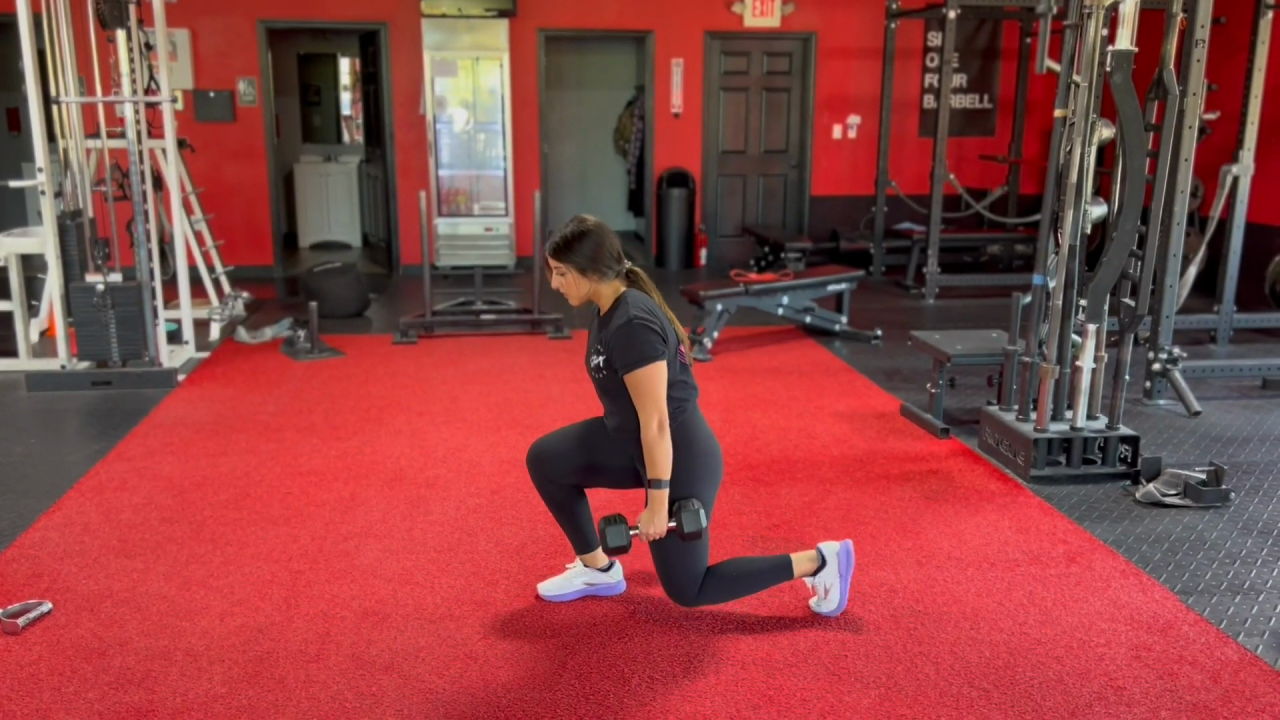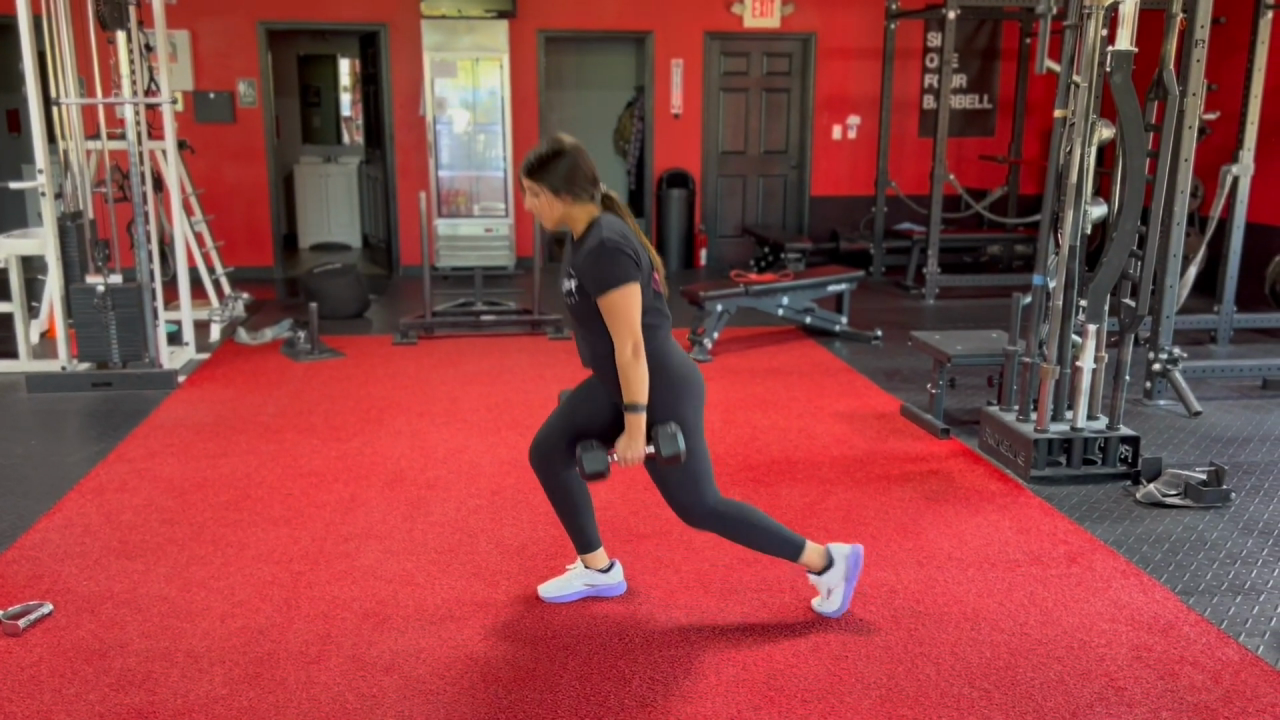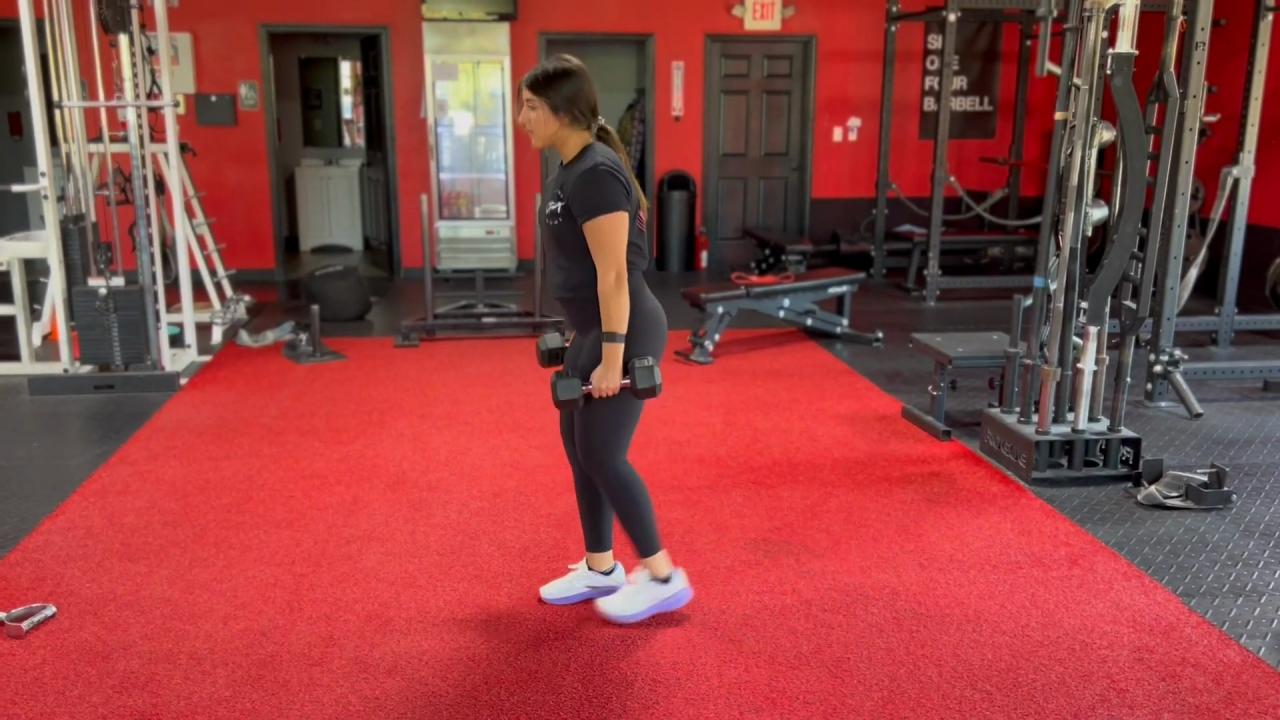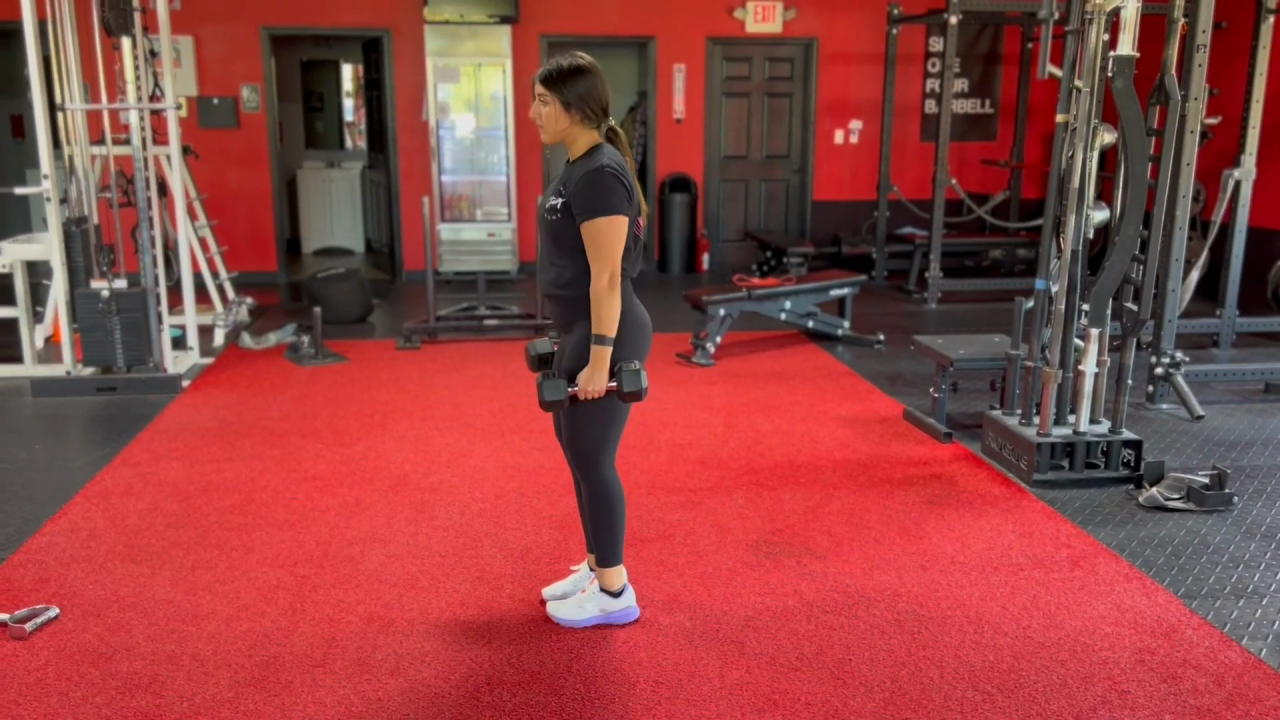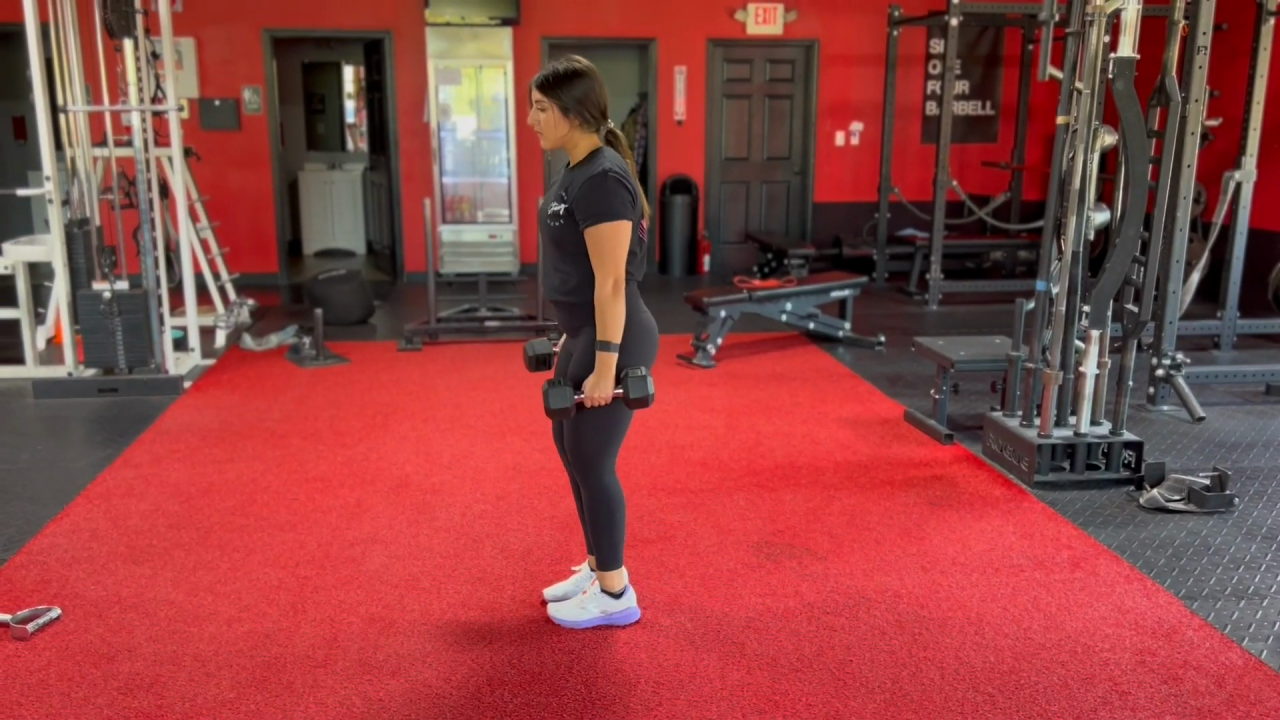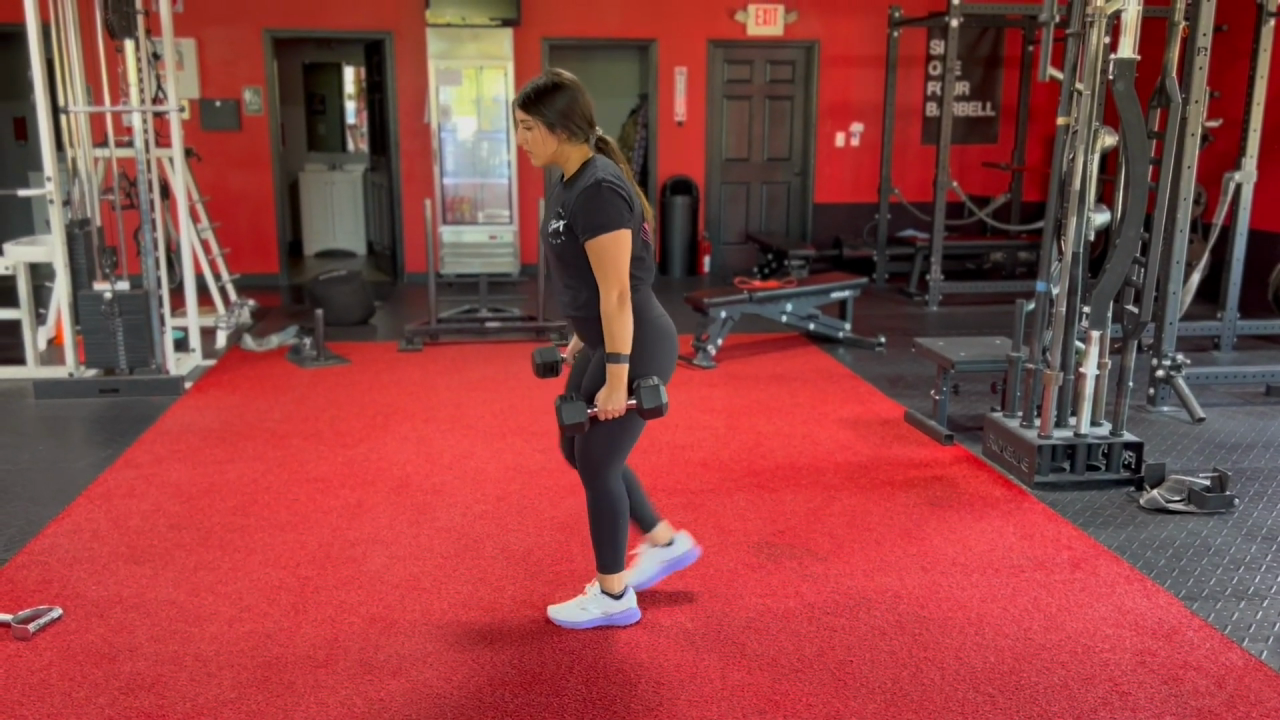
dt=0.3s
person 1, frame 1
left shoulder: (632, 325)
right shoulder: (612, 310)
left elbow: (657, 422)
left wrist: (657, 503)
right wrist: (610, 457)
left hip: (680, 456)
left knee: (686, 588)
right knee: (545, 460)
left ankle: (823, 562)
right ankle: (598, 569)
person 1, frame 2
left shoulder: (604, 248)
right shoulder: (586, 237)
left elbow: (631, 345)
left wrist: (634, 427)
right wrist: (618, 407)
left hip: (660, 386)
right hip: (622, 381)
left knee: (697, 505)
right knee: (547, 453)
left ankle: (827, 559)
right ankle: (597, 568)
person 1, frame 3
left shoulder: (597, 173)
right shoulder: (575, 168)
left elbow: (614, 274)
left wrist: (612, 359)
left hip: (624, 331)
right hip: (595, 329)
left knee: (602, 456)
right knee: (579, 448)
left ankle: (663, 578)
right ankle: (600, 568)
person 1, frame 4
left shoulder: (600, 175)
right shoulder: (580, 167)
left elbow: (607, 278)
left wrist: (599, 360)
left hip: (605, 334)
right hip: (581, 330)
left knee: (590, 460)
right knee: (577, 453)
left ankle: (614, 592)
right ankle: (598, 567)
person 1, frame 5
left shoulder: (602, 180)
right shoulder: (579, 170)
left elbow: (612, 282)
left wrist: (604, 368)
left hip: (612, 341)
right hip: (589, 335)
left knee: (590, 461)
right knee: (573, 451)
left ankle: (614, 595)
right ankle: (598, 568)
person 1, frame 6
left shoulder: (598, 190)
right shoulder: (571, 181)
left elbow: (617, 292)
left wrist: (617, 379)
right wrist: (581, 339)
left hip: (636, 349)
right hip: (606, 343)
left knee: (597, 462)
right knee: (580, 452)
left ankle: (614, 595)
right ankle: (663, 542)
